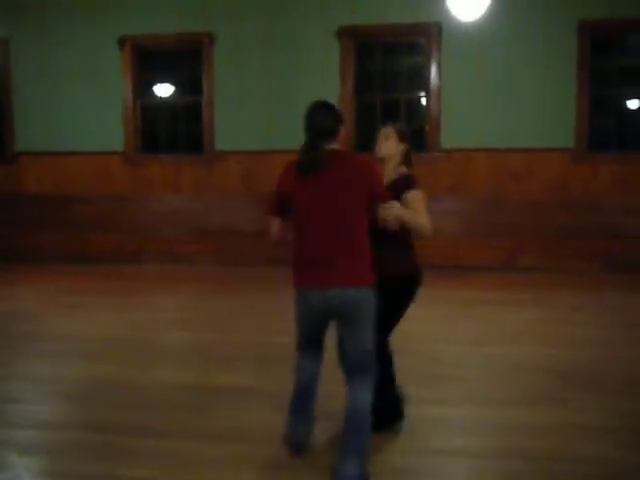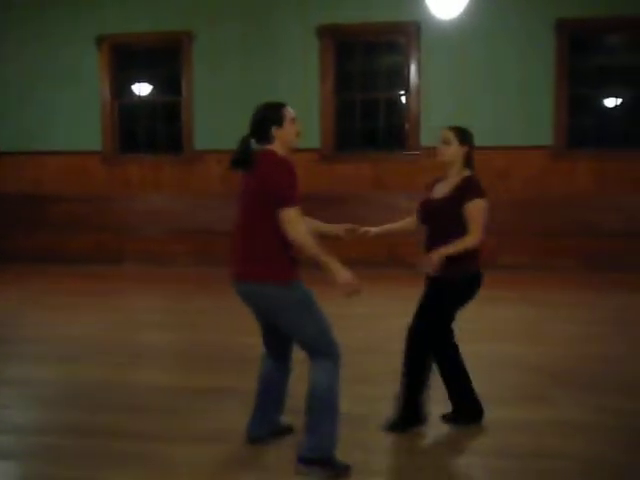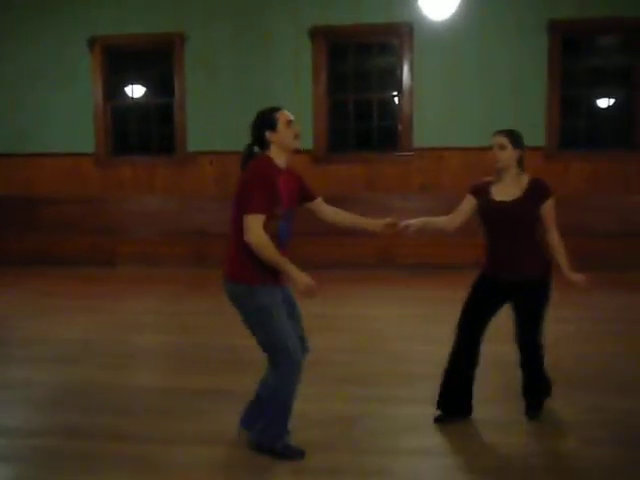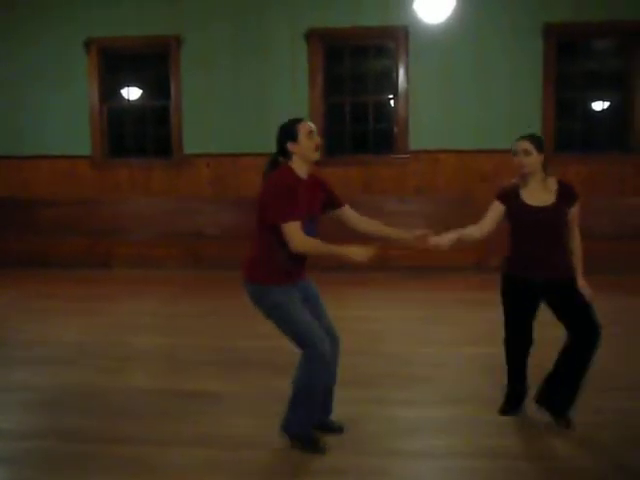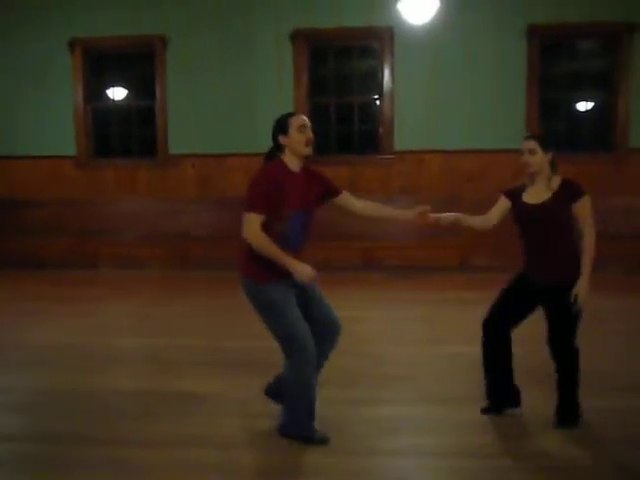
dt=0.4s
person 1, frame 1
left shoulder: (291, 173)
right shoulder: (362, 167)
left elbow: (276, 231)
right elbow: (389, 217)
left hip: (311, 287)
right hip: (357, 288)
left knee: (309, 350)
right knee: (360, 375)
left ankle: (298, 432)
person 1, frame 2
left shoulder: (255, 168)
right shoulder: (280, 167)
right elbow: (293, 229)
left wrist: (335, 229)
right wrist: (335, 268)
left hip: (248, 280)
right hip: (275, 280)
left knee: (278, 347)
right knee: (325, 354)
left ankle: (263, 425)
person 1, frame 3
left shoulder: (289, 177)
right shoulder: (260, 173)
left elbow: (326, 212)
right elbow: (253, 235)
left wrist: (373, 224)
right wrist: (294, 273)
left hip: (268, 280)
right hip: (250, 283)
left knee: (294, 348)
right knee: (288, 358)
left ankle: (256, 418)
right ankle: (268, 437)
person 1, frame 4
left shoulder: (317, 185)
right shoulder: (280, 184)
left elbow: (357, 221)
right elbow: (298, 242)
left wrist: (405, 236)
right wrist: (347, 252)
left hip: (295, 279)
right hip: (268, 284)
left knee: (330, 341)
right knee: (318, 348)
left ankle: (317, 414)
right ankle: (298, 424)
person 1, frame 5
left shoulder: (312, 178)
right shoulder: (268, 177)
left elbow: (357, 205)
right elbow: (250, 232)
left wrist: (407, 215)
right wrist: (293, 264)
left hip: (290, 274)
right hip: (264, 279)
left knee: (328, 328)
right knee: (302, 347)
left ankle: (284, 388)
right ankle: (296, 424)
person 2, frame 1
left shoulder: (406, 182)
left elbow: (424, 229)
left wrist: (402, 213)
left hip: (398, 275)
right hip: (377, 272)
left knee: (372, 337)
right knee: (371, 334)
left ankle: (386, 412)
right ankle: (387, 403)
person 2, frame 2
left shoulder: (471, 187)
right shoulder: (439, 186)
left elbow: (475, 236)
right elbow: (416, 220)
left wrist: (442, 253)
right wrist: (378, 230)
left hip: (460, 276)
right hip: (444, 276)
left knee: (420, 336)
right knee: (437, 338)
left ankle: (410, 412)
right ankle: (467, 408)
person 2, frame 3
left shoulder: (537, 189)
right shoulder: (482, 189)
left elbow: (551, 233)
right elbow: (453, 221)
left wrist: (566, 270)
right wrist: (421, 222)
left hip: (531, 276)
right hip: (494, 274)
left knee: (528, 340)
right knee: (467, 330)
left ankle: (536, 395)
right ankle: (455, 405)
person 2, frame 4
left shoulder: (566, 192)
right shoulder: (509, 194)
left elbow: (573, 236)
right elbow: (483, 228)
left wrist: (579, 276)
right wrist: (453, 236)
left hip: (559, 277)
right hip: (518, 278)
left knee: (587, 331)
right knee: (517, 340)
left ankle: (555, 399)
right ankle: (515, 396)
person 2, frame 5
left shoulder: (570, 190)
right shoulder: (516, 193)
left elbow: (587, 235)
right elbow: (487, 221)
left wrist: (584, 278)
right wrist: (455, 217)
left hip: (564, 280)
right hip: (531, 277)
left knee: (562, 344)
right knee: (494, 325)
left ankle: (568, 410)
right ankle: (503, 396)
